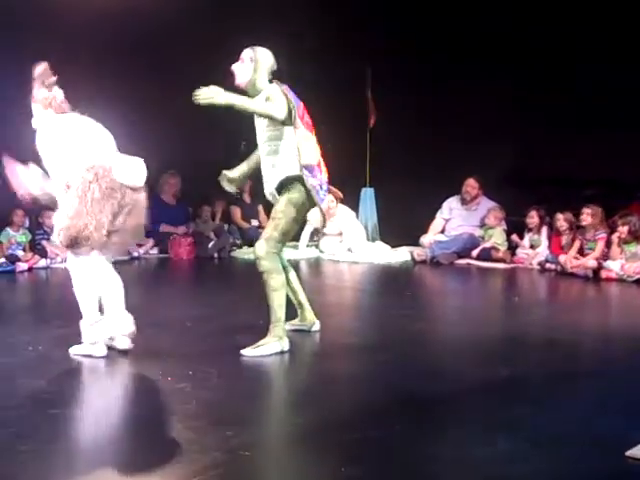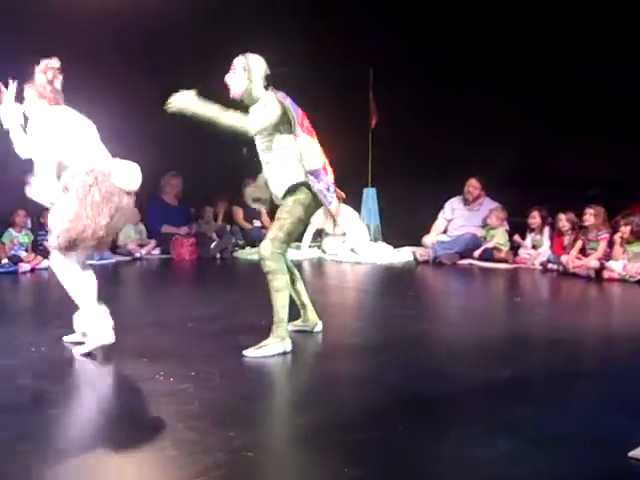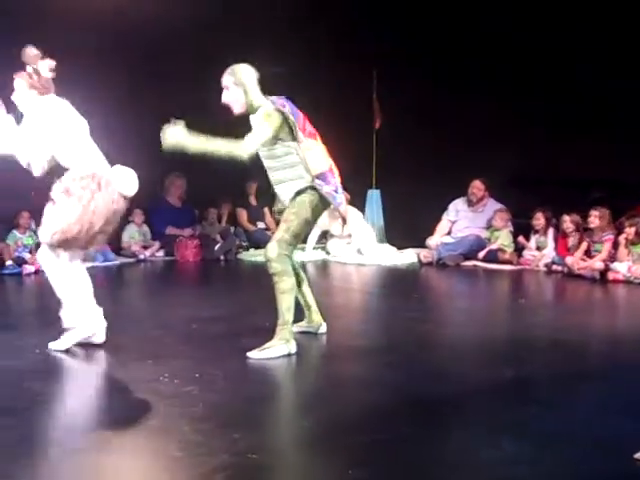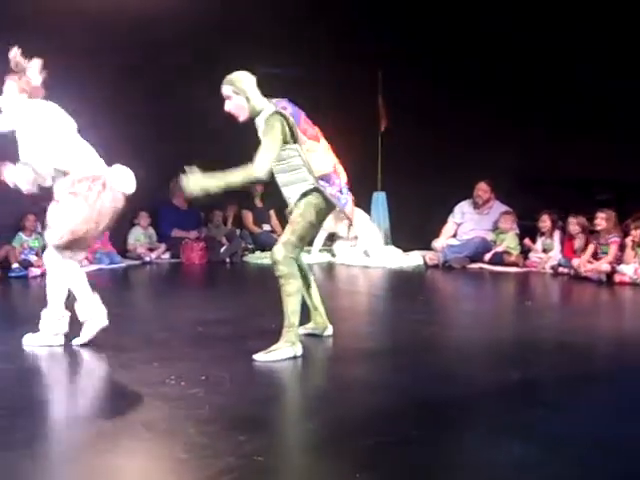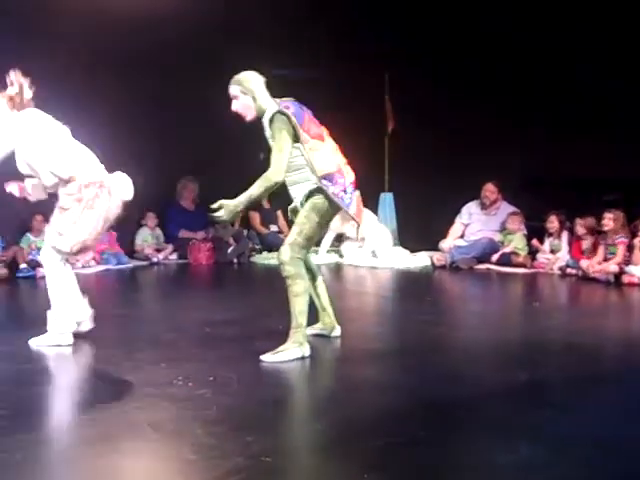
dt=0.1s
person 1, frame 1
left shoulder: (275, 93)
right shoulder: (263, 99)
left elbow: (278, 113)
left wrist: (227, 98)
right wrist: (240, 171)
left hip: (298, 185)
right hip: (285, 188)
left knee: (266, 249)
right knee: (273, 251)
left ankle: (278, 335)
right ankle: (306, 316)
person 1, frame 2
left shoulder: (271, 103)
right shoulder: (261, 107)
left elbow: (251, 127)
left wrist: (200, 108)
right wrist: (261, 184)
left hip: (303, 187)
right hip: (293, 188)
left knee: (270, 250)
right knee: (275, 252)
left ankle: (279, 336)
right ankle: (309, 317)
person 1, frame 3
left shoulder: (270, 114)
right shoulder: (264, 112)
left elbow: (244, 150)
left wrist: (191, 141)
right wrist: (282, 197)
left hip: (311, 190)
right hip: (301, 190)
left knee: (276, 251)
right knee: (282, 253)
left ankle: (283, 338)
right ankle: (313, 318)
person 1, frame 4
left shoulder: (273, 119)
right shoulder: (271, 115)
left elbow: (260, 169)
left wrist: (212, 183)
left hip: (318, 192)
right hip: (309, 192)
left knee: (283, 254)
right knee: (291, 255)
left ankle: (290, 341)
right ankle: (320, 321)
person 1, frame 5
left shoulder: (278, 118)
right shoulder: (279, 114)
left elbow: (278, 173)
left wrist: (239, 203)
right wrist: (298, 199)
left hip: (325, 192)
right hip: (319, 191)
left knee: (290, 254)
right knee: (299, 255)
left ankle: (298, 341)
right ankle: (328, 321)
person 2, frame 1
left shoulder: (46, 131)
right shoulder: (86, 124)
left elbow: (60, 176)
left hip: (94, 184)
right hip: (125, 184)
left knee: (78, 260)
right knee: (99, 261)
left ankle: (95, 336)
right ankle: (120, 324)
person 2, frame 2
left shoulder: (40, 121)
right shoulder: (71, 117)
left elbow: (45, 168)
left hip: (91, 187)
right hip: (115, 184)
left knee: (63, 258)
right knee: (74, 259)
left ankle: (97, 326)
right ankle: (91, 327)
person 2, frame 3
left shoulder: (39, 110)
right shoulder: (58, 108)
left elbow: (37, 164)
left hip: (85, 187)
right hip: (101, 186)
left knee: (51, 254)
right knee: (66, 256)
left ankle: (79, 322)
right ankle: (91, 324)
person 2, frame 4
left shoulder: (29, 116)
right shoulder: (44, 113)
left elbow: (38, 171)
left hip: (86, 188)
right hip: (93, 186)
left knee: (56, 256)
right knee: (67, 257)
left ankle: (53, 329)
right ankle: (92, 313)
person 2, frame 5
left shoulder: (23, 128)
right shoulder: (32, 126)
left hip: (88, 193)
right hip: (86, 192)
left knee: (52, 256)
right knee: (56, 256)
left ankle: (60, 328)
right ankle: (78, 314)
